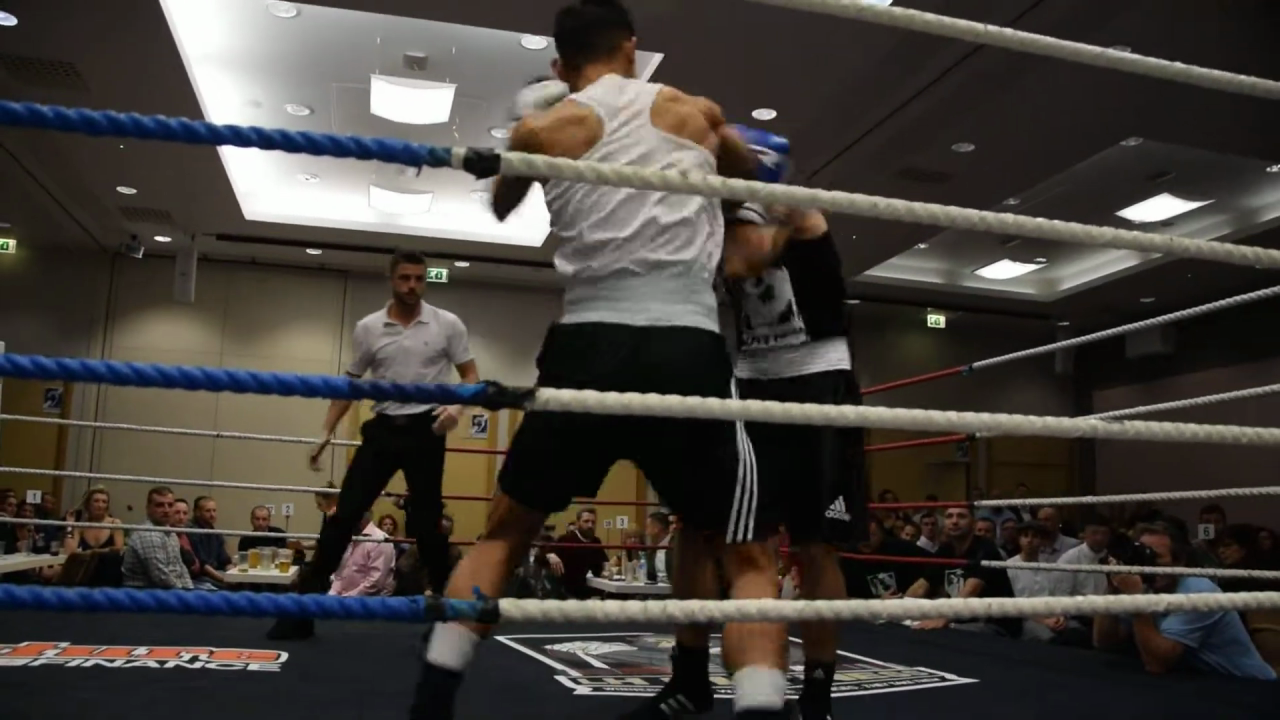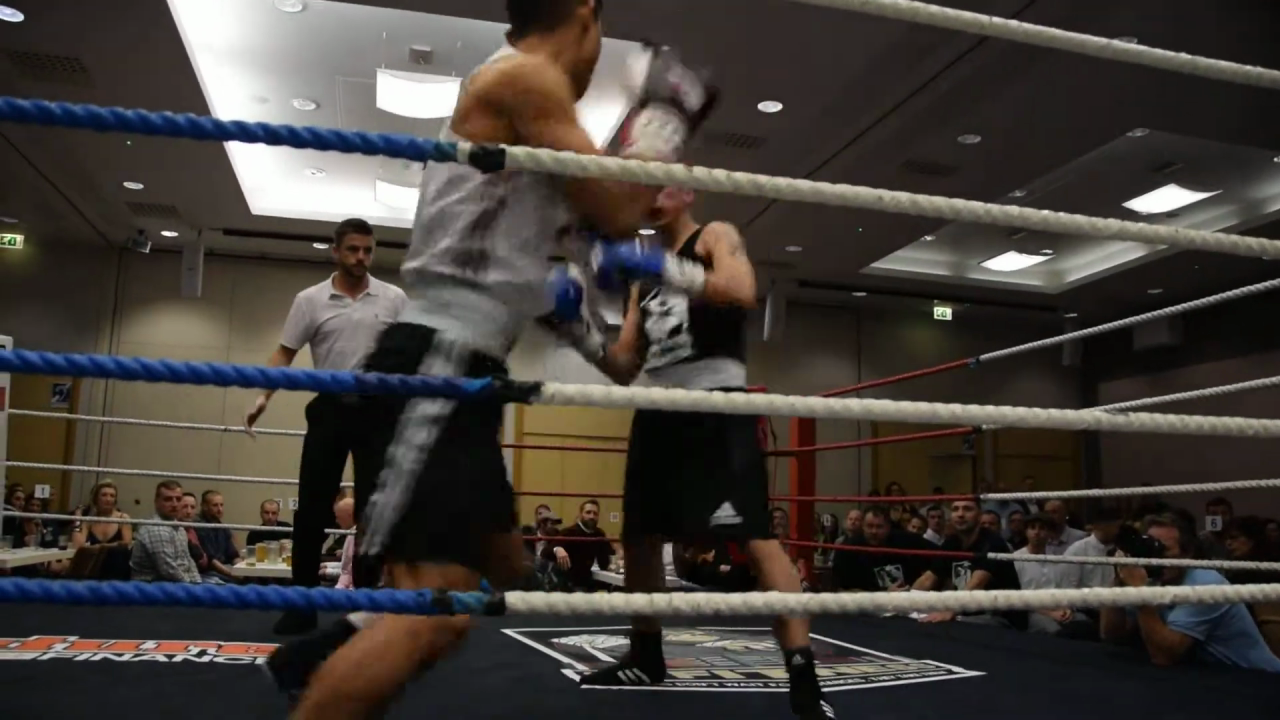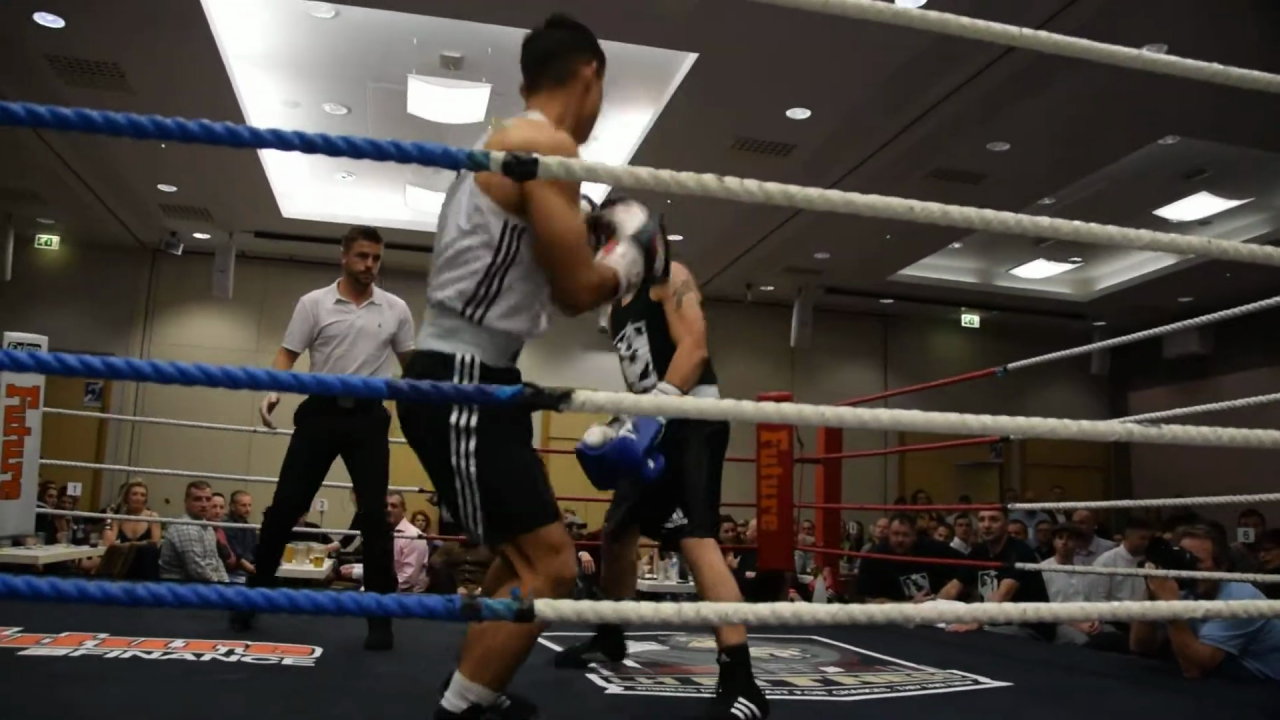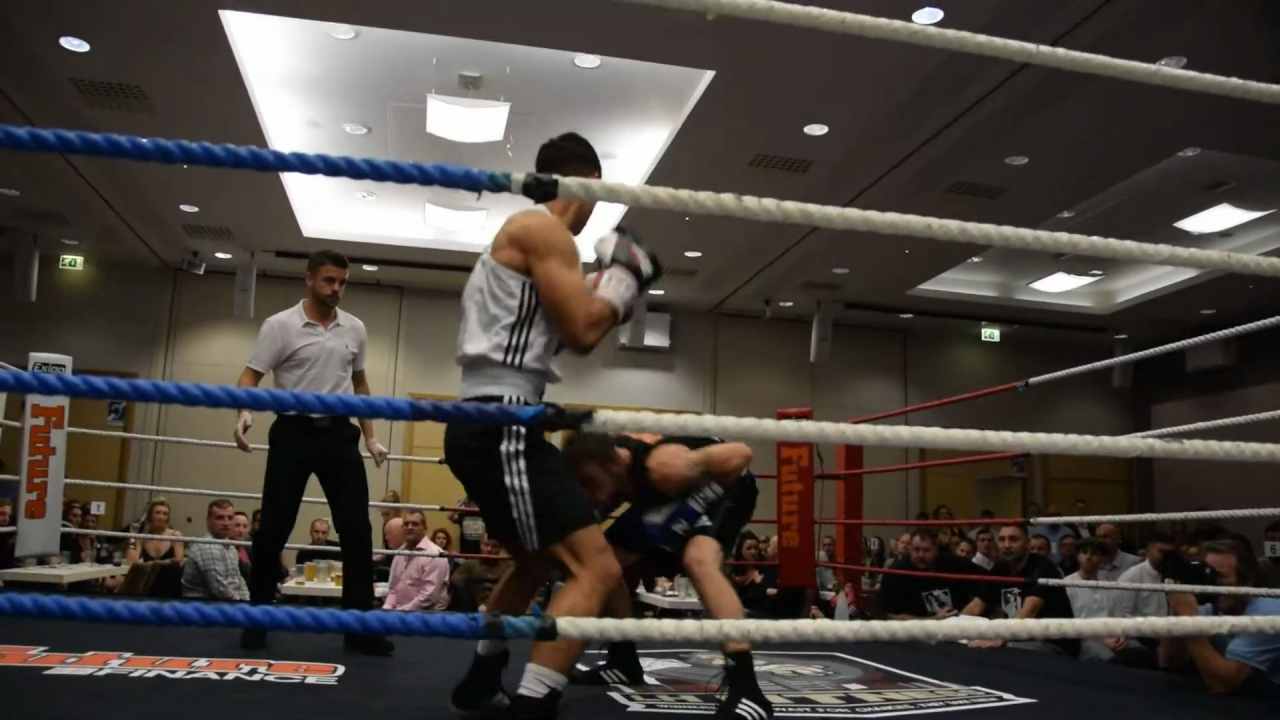
dt=0.4s
person 1, frame 1
left shoulder: (547, 127)
right shoulder: (692, 109)
left elbow: (501, 204)
right elbow: (749, 171)
left hip: (584, 354)
right hip: (687, 355)
left knee: (499, 535)
right knee: (750, 568)
person 1, frame 2
left shoulder: (503, 92)
right shoulder: (521, 77)
right elbow: (602, 198)
right wrist: (667, 113)
left hip: (453, 369)
right hip: (439, 367)
left knee: (499, 564)
right knee: (435, 608)
left ankle: (337, 643)
person 1, frame 3
left shoulder: (505, 148)
right shoulder: (541, 150)
right elbow: (580, 289)
left wrist: (601, 226)
right wrist: (638, 250)
left hip: (479, 386)
right hip: (456, 389)
left knee: (532, 555)
right knee: (550, 571)
person 1, frame 4
left shoulder: (534, 236)
right shoulder: (538, 234)
right elbow: (585, 330)
right wrist: (625, 274)
left hip: (493, 431)
right hip: (498, 431)
left knee: (537, 562)
right knee: (595, 571)
person 2, frame 1
left shoulder: (791, 204)
right shoulder: (721, 230)
left elbow: (742, 262)
left hip: (819, 386)
right hip: (752, 388)
left knee: (815, 547)
right ankle: (687, 678)
person 2, frame 2
left shoulder: (718, 237)
right shoulder: (645, 280)
left elbow: (743, 294)
right elbow: (623, 367)
left wrist: (662, 271)
left hip: (717, 401)
right hip: (661, 410)
left knee: (754, 536)
right knee: (638, 539)
right ankle: (646, 658)
person 2, frame 3
left shoulder: (670, 279)
right shoulder: (617, 312)
left elbow: (694, 351)
right wrist: (612, 431)
left hip: (690, 422)
left knee: (695, 540)
right knee: (617, 533)
right ankle: (610, 639)
person 2, frame 4
left shoulder: (668, 466)
right shoulder: (601, 467)
left elbow: (741, 453)
right elbow: (599, 502)
left wrist: (694, 505)
left hip: (719, 492)
left knee: (700, 559)
left ankle: (746, 691)
right ankle: (623, 661)
person 3, frame 1
left shoulder: (448, 324)
right shoulder: (369, 328)
left elbow: (470, 376)
right elbow: (349, 384)
left wrist: (457, 405)
right wrist: (326, 432)
left hip: (424, 431)
right hip: (381, 429)
left knee: (425, 525)
right knee: (344, 517)
person 3, frame 2
left shoulder: (393, 299)
right shoulder: (310, 300)
right elbow: (284, 354)
right wrist: (263, 397)
left hip: (375, 410)
right hip: (329, 409)
left knee: (371, 506)
right knee: (311, 509)
right ankle: (303, 604)
person 3, frame 3
left shoulder: (396, 309)
right shoulder: (313, 303)
left elbow: (410, 362)
right elbow: (286, 355)
right wrist: (273, 390)
left hip: (367, 417)
right hip: (320, 412)
left knee: (374, 515)
right knee: (284, 506)
left ankle: (380, 618)
right ankle: (258, 591)
person 3, frame 4
left shoulder: (355, 329)
right shoulder: (279, 325)
right elbow: (250, 376)
left wrist: (370, 436)
right wrist: (244, 412)
left hip: (339, 434)
right hip: (293, 433)
left knee: (357, 527)
right knee: (273, 529)
